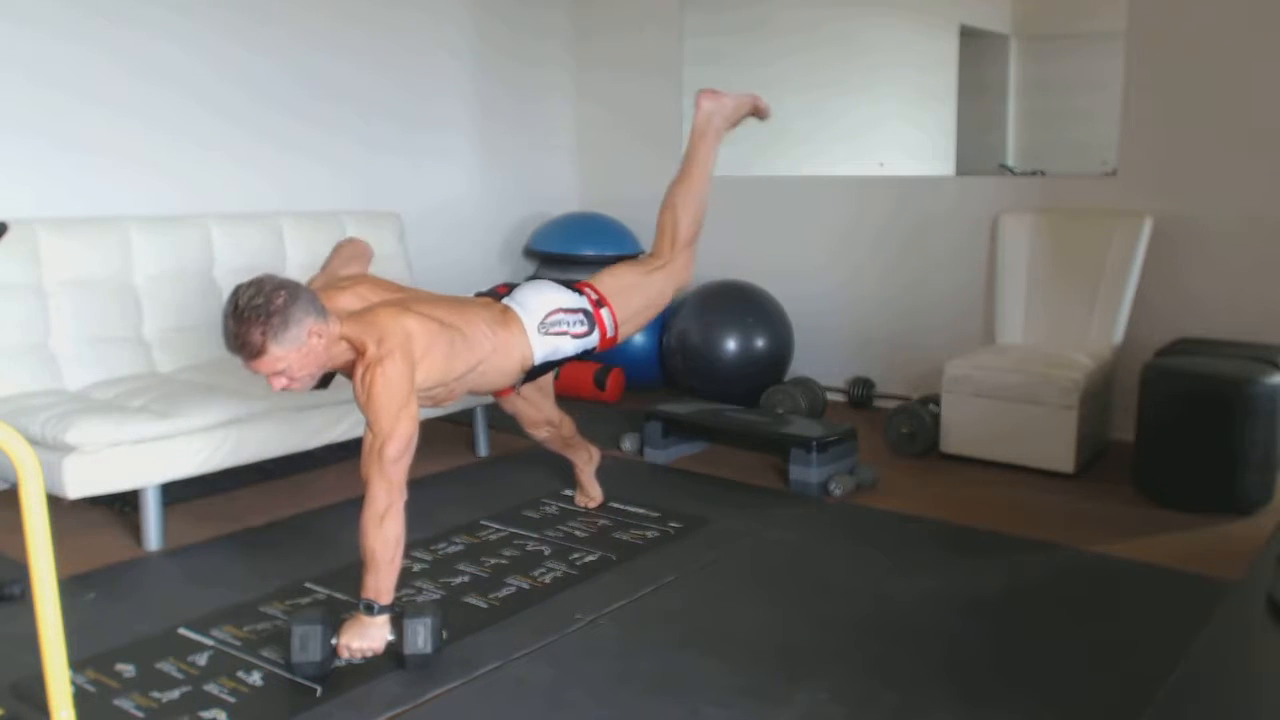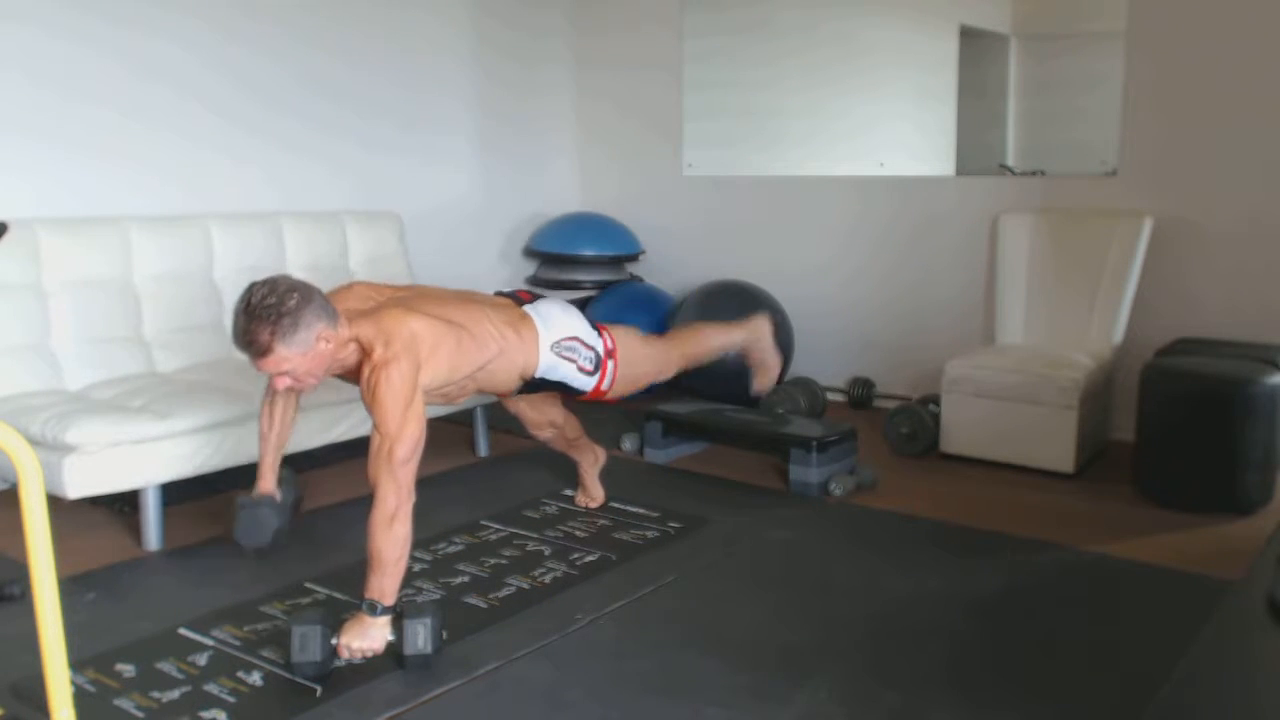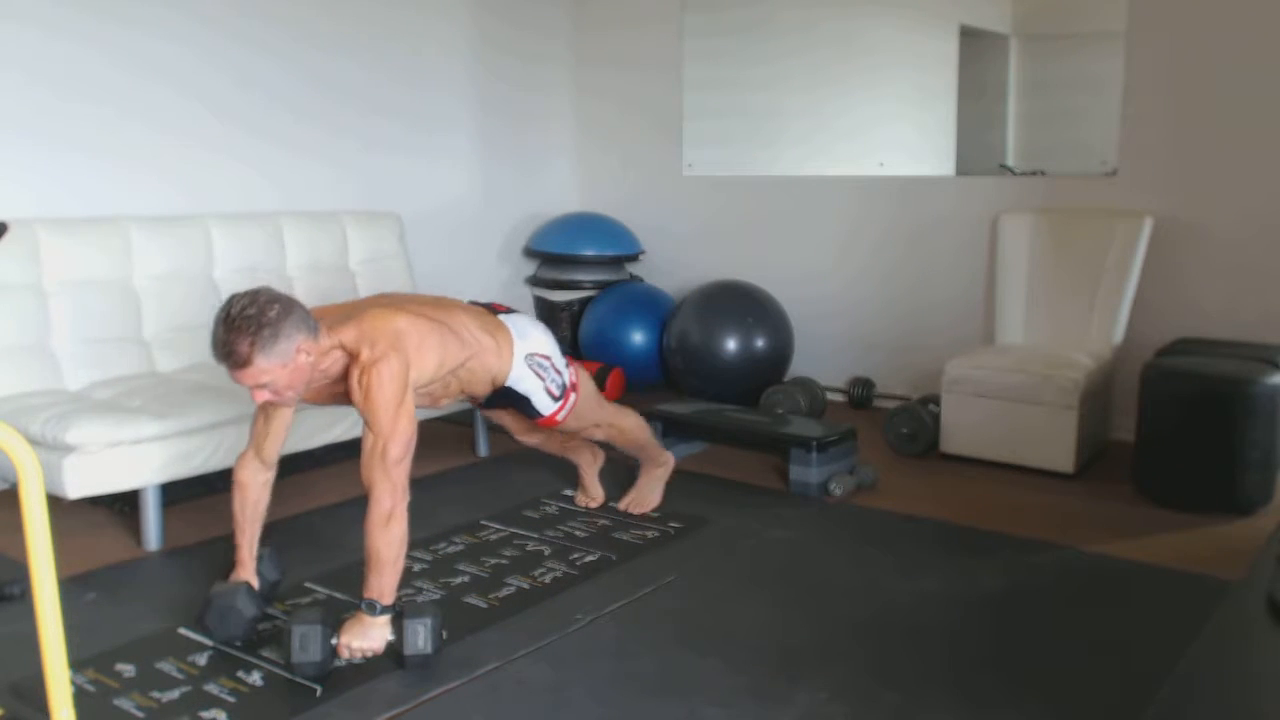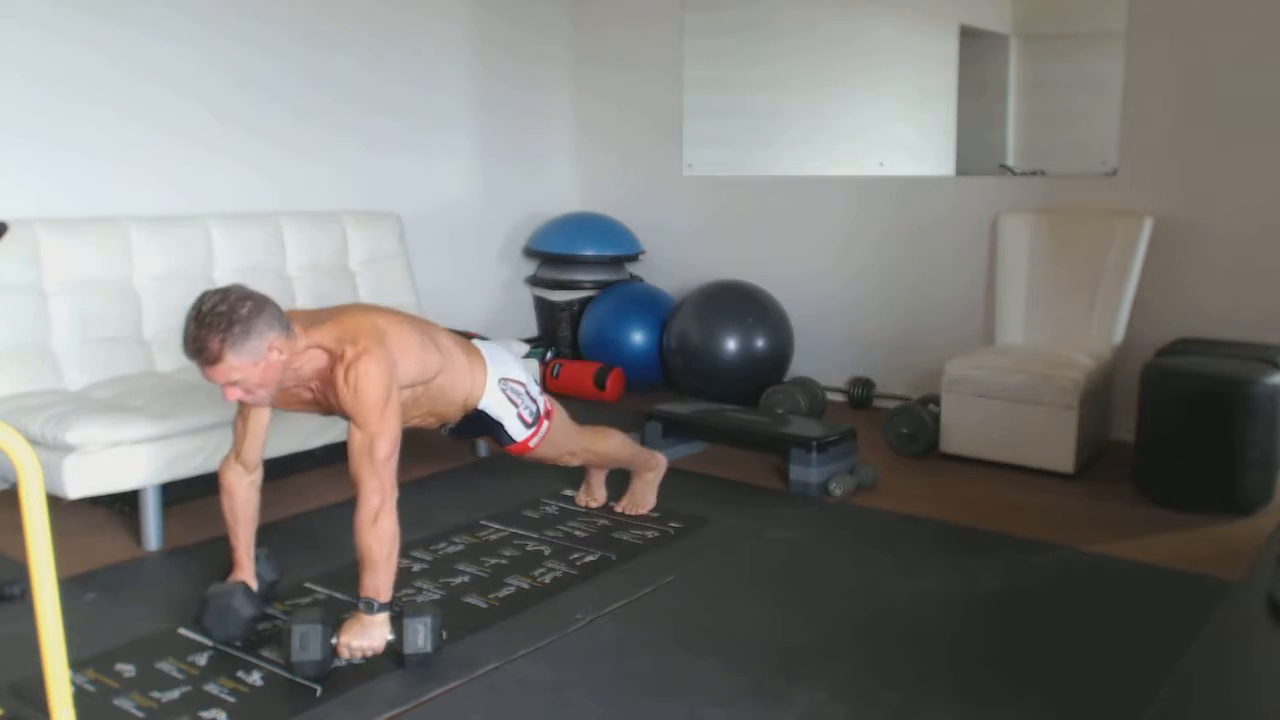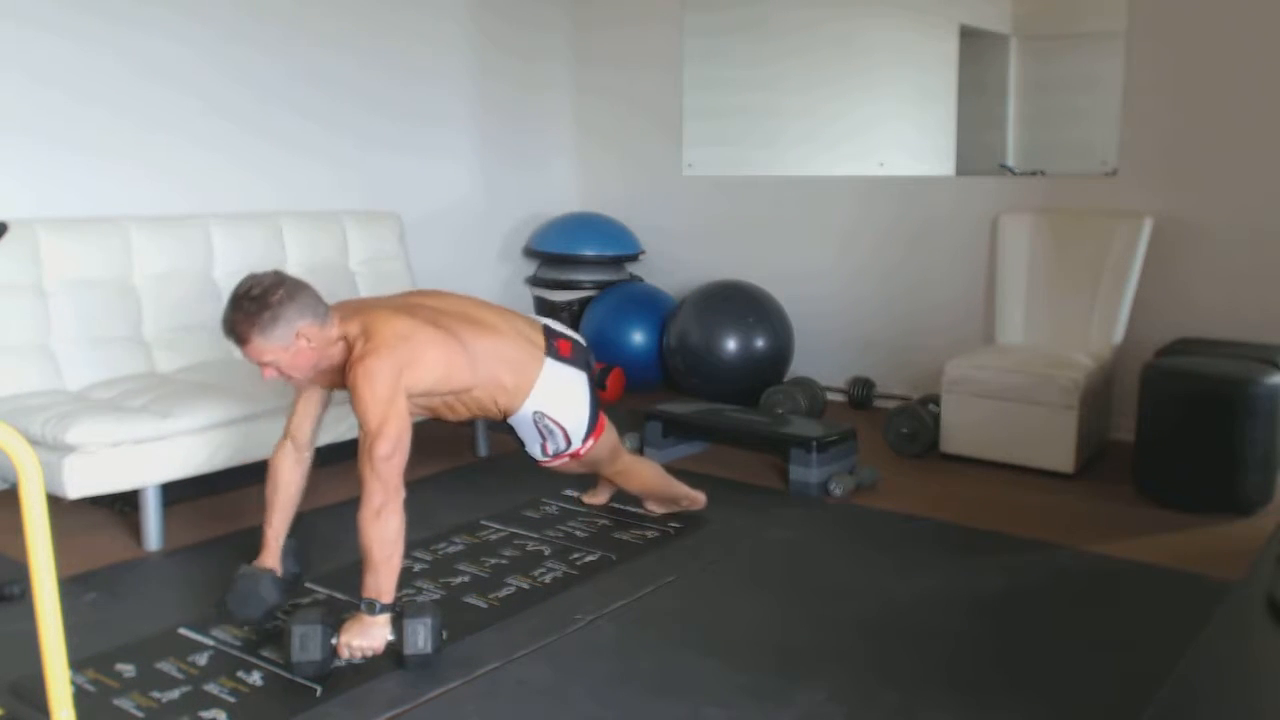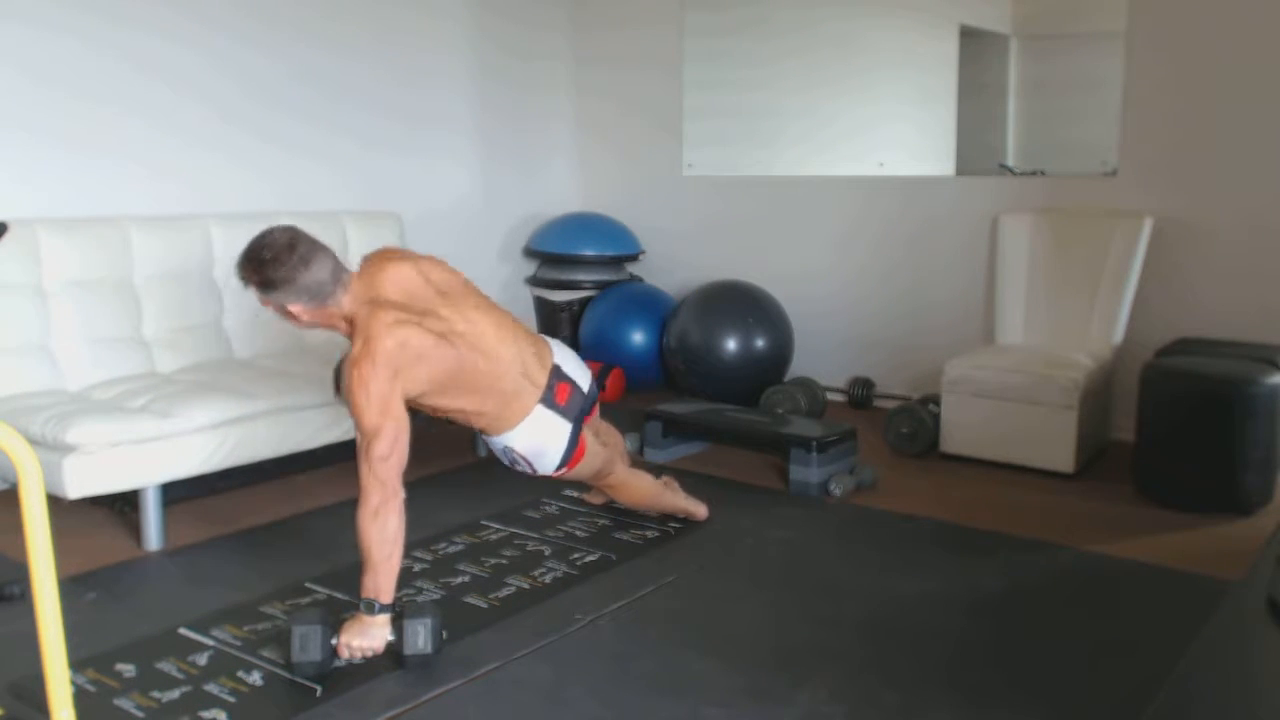
dt=0.4s
person 1, frame 1
left shoulder: (382, 363)
right shoulder: (326, 299)
left elbow: (386, 499)
right elbow: (354, 246)
left wrist: (374, 613)
left hip: (537, 321)
right hip: (498, 322)
left knee: (670, 264)
right knee: (540, 425)
left ankle: (709, 124)
right ankle: (582, 457)
person 1, frame 2
left shoulder: (387, 361)
right shoulder: (327, 316)
left elbow: (393, 498)
right elbow: (280, 392)
left wrist: (376, 615)
right wrist: (267, 476)
left hip: (546, 338)
right hip: (505, 319)
left knee: (664, 357)
right knee: (545, 426)
left ankle: (749, 335)
right ankle: (588, 459)
person 1, frame 3
left shoulder: (376, 363)
right shoulder: (289, 353)
left elbow: (389, 498)
right elbow: (256, 464)
left wrist: (375, 614)
right wrist: (245, 567)
left hip: (515, 350)
right hip: (473, 332)
left knee: (596, 420)
right knee: (528, 431)
left ankle: (656, 462)
right ankle: (585, 461)
person 1, frame 4
left shoulder: (359, 362)
right shoulder: (266, 356)
left elbow: (378, 497)
right elbow: (240, 469)
left wrist: (373, 613)
right wrist: (243, 569)
left hip: (491, 380)
right hip: (448, 391)
left knee: (573, 444)
left ankle: (650, 464)
right ankle: (595, 473)
person 1, frame 5
left shoulder: (372, 363)
right shoulder: (330, 332)
left elbow: (383, 498)
right elbow: (292, 446)
left wrist: (375, 614)
right wrist: (269, 553)
left hip: (551, 389)
left knee: (610, 460)
left ankle: (683, 498)
right ankle: (608, 478)
person 1, frame 6
left shoulder: (369, 365)
right shoulder: (389, 264)
left elbow: (383, 495)
left wrist: (375, 614)
left hip: (530, 431)
right hip: (559, 366)
left knee: (602, 471)
right knee: (594, 434)
left ankle: (684, 507)
right ankle: (621, 479)
